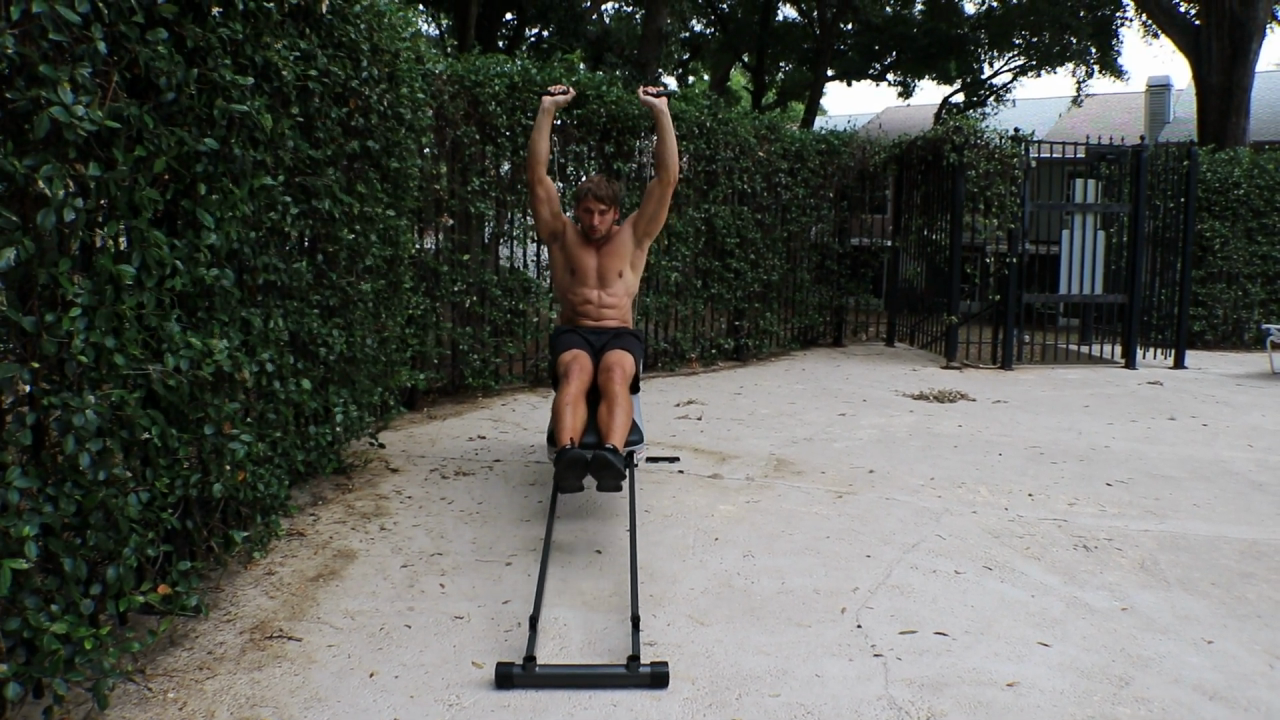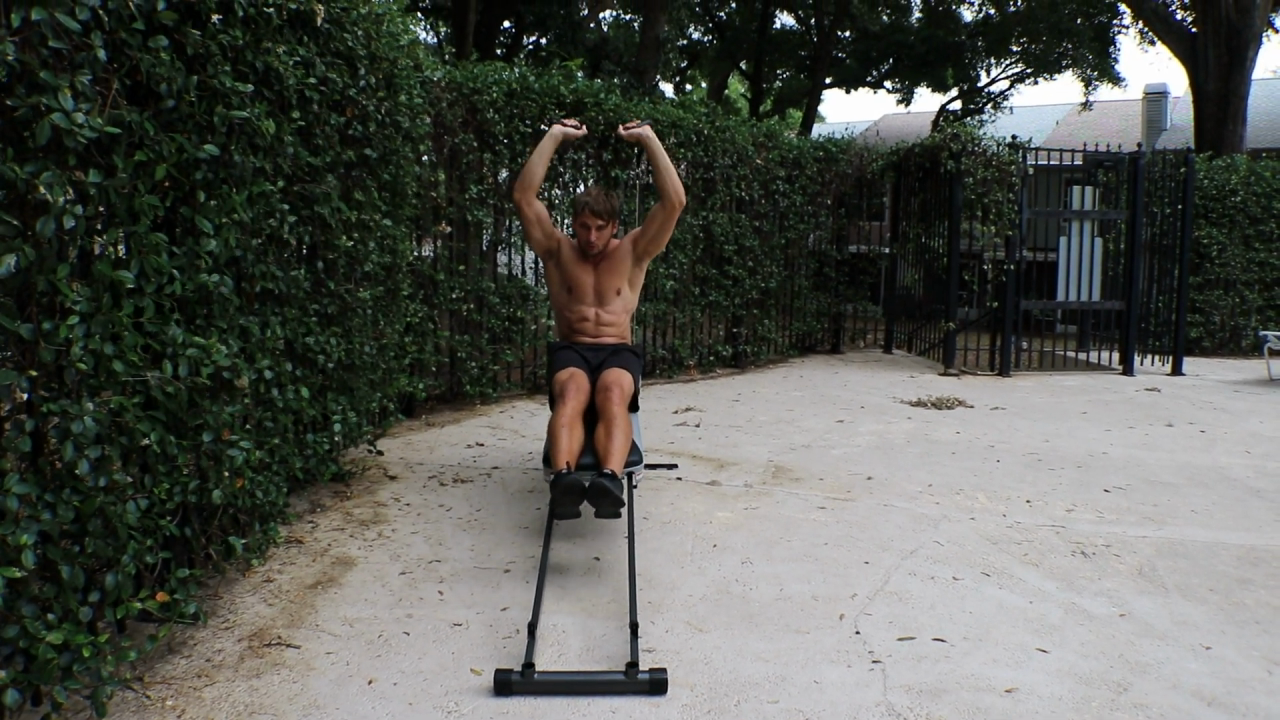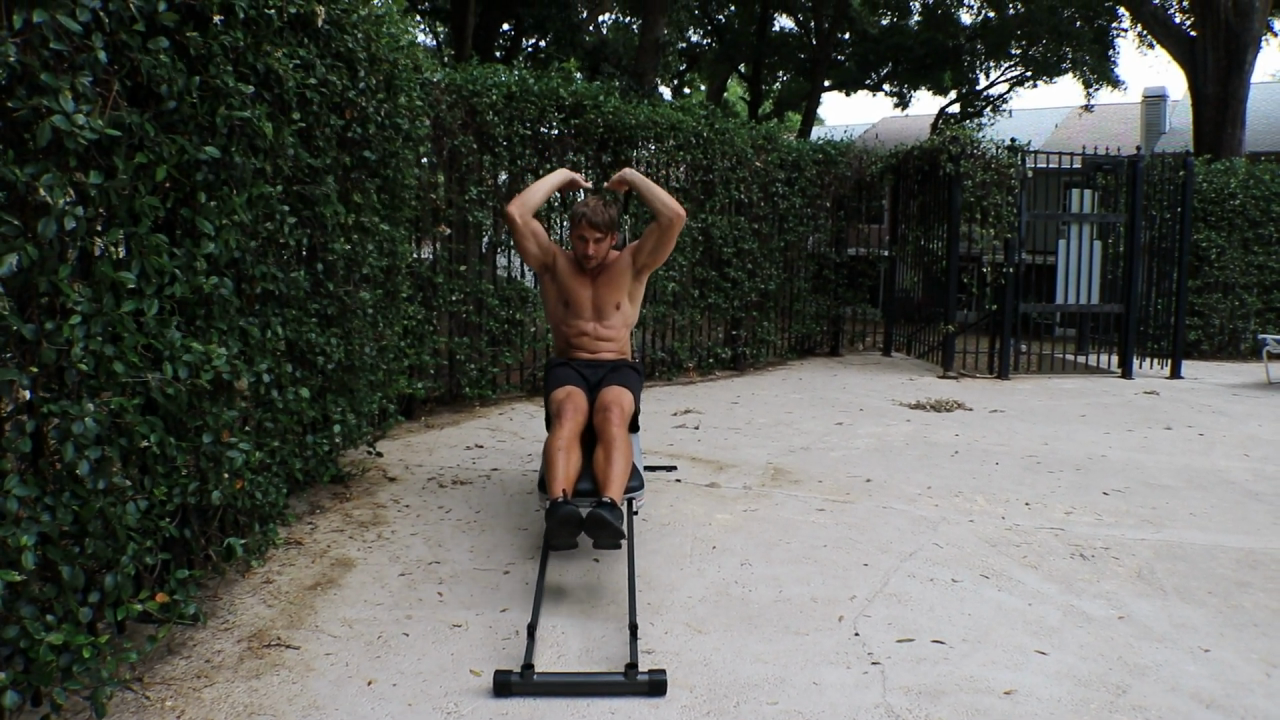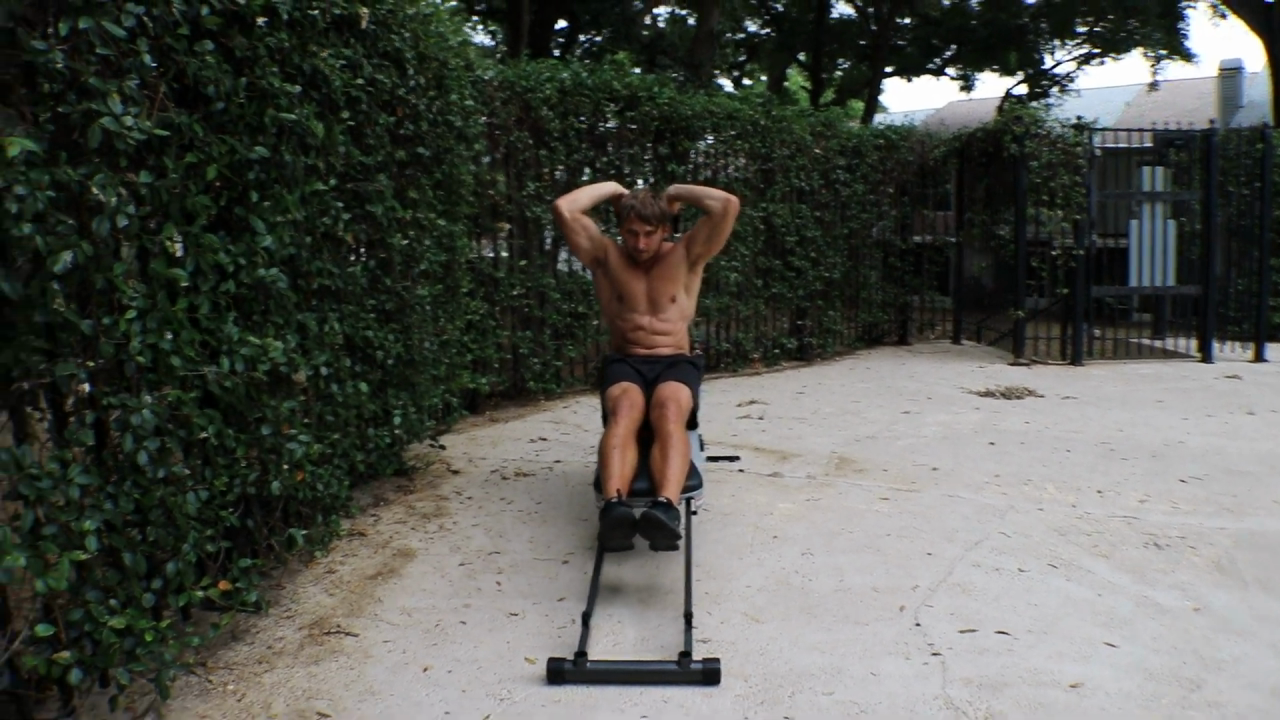
dt=0.5s
person 1, frame 1
left shoulder: (634, 237)
right shoulder: (561, 235)
left elbow: (667, 179)
right elbow: (537, 176)
left wrist: (661, 112)
right wrist: (546, 110)
left hip: (620, 336)
right hip: (573, 333)
left knee: (613, 376)
right knee: (575, 373)
left ankle: (612, 455)
right ankle: (567, 455)
person 1, frame 2
left shoulder: (633, 253)
right shoulder: (557, 251)
left elbow: (674, 203)
right elbow: (523, 198)
left wrist: (648, 139)
right wrist: (554, 137)
left hip: (619, 352)
right hip: (570, 350)
left knee: (612, 394)
right knee: (571, 392)
left ankle: (610, 479)
right ankle: (563, 479)
person 1, frame 3
left shoulder: (633, 264)
right shoulder: (553, 262)
left elbow: (674, 217)
right elbow: (514, 214)
left wrist: (629, 176)
right wrist: (562, 176)
left hip: (619, 367)
right hip: (567, 366)
left knee: (612, 415)
right knee: (567, 415)
left ankle: (610, 508)
right ankle: (559, 507)
person 1, frame 4
left shoulder: (687, 254)
right shoulder: (605, 255)
left elbow: (728, 205)
right elbow: (563, 209)
left wrist: (677, 192)
right wrist: (612, 189)
left hip: (676, 362)
right hip: (625, 361)
left knee: (668, 412)
right knee: (623, 411)
left ankle: (666, 508)
right ankle: (613, 508)
